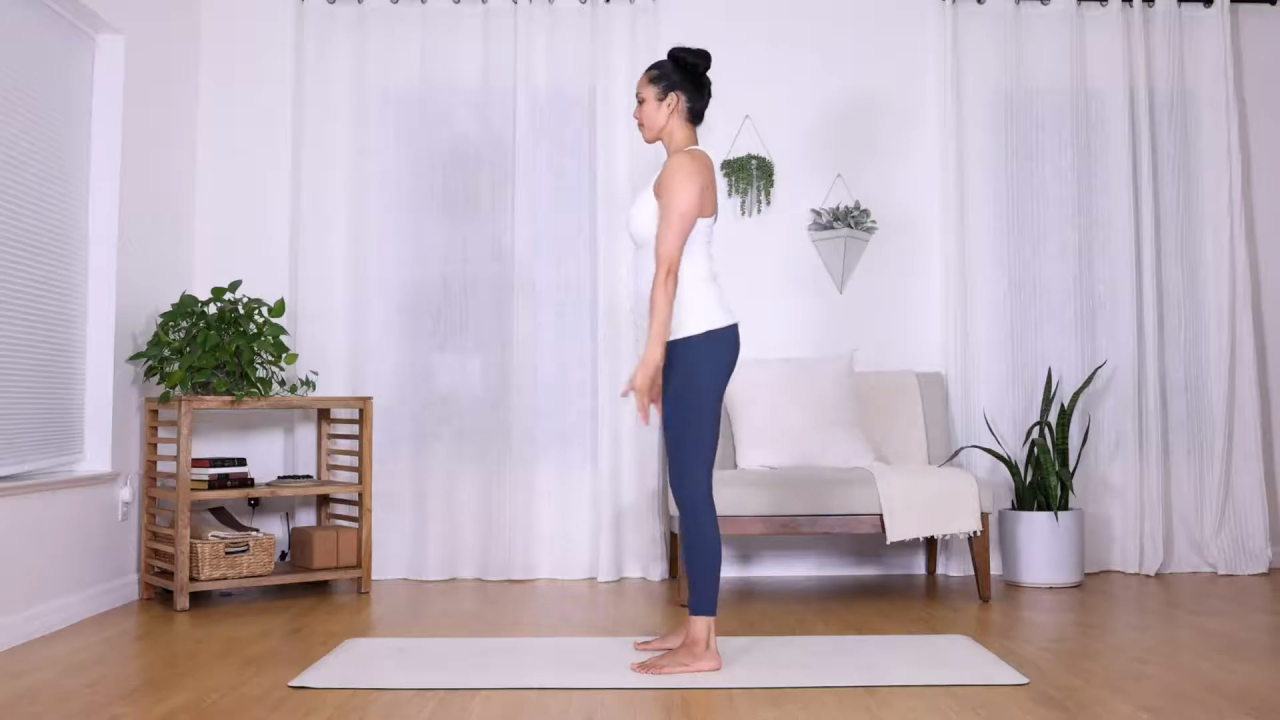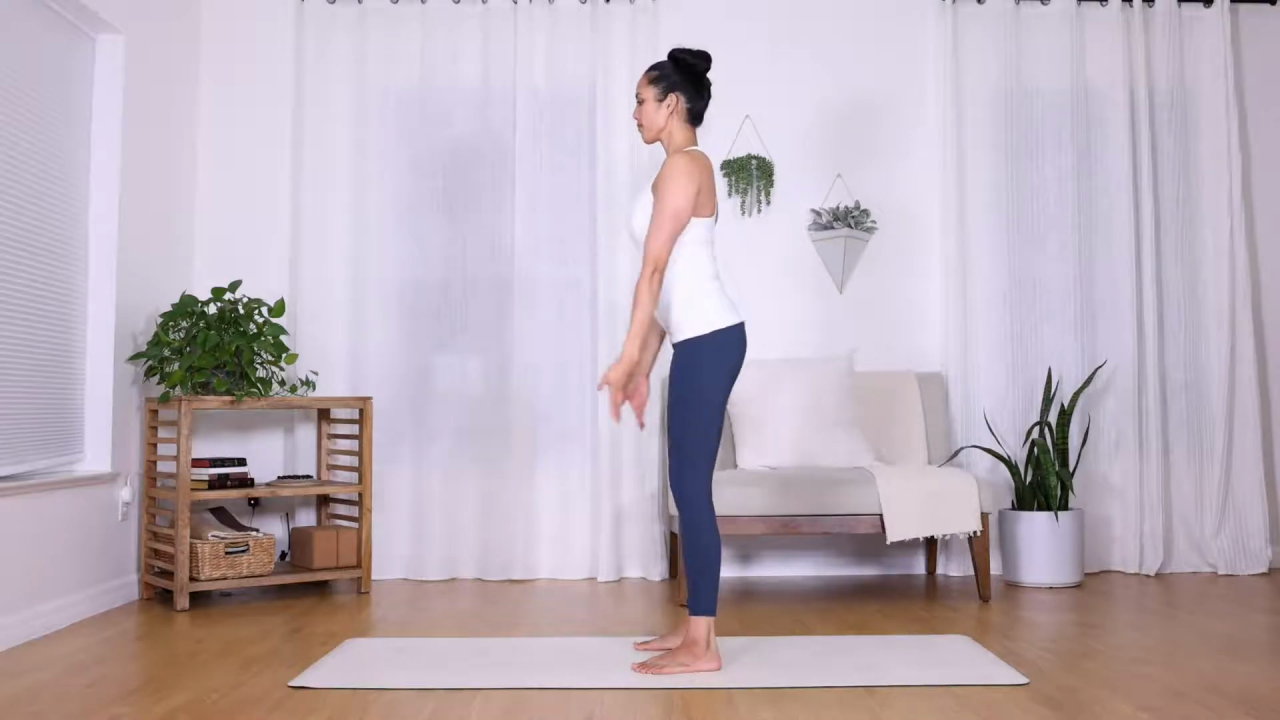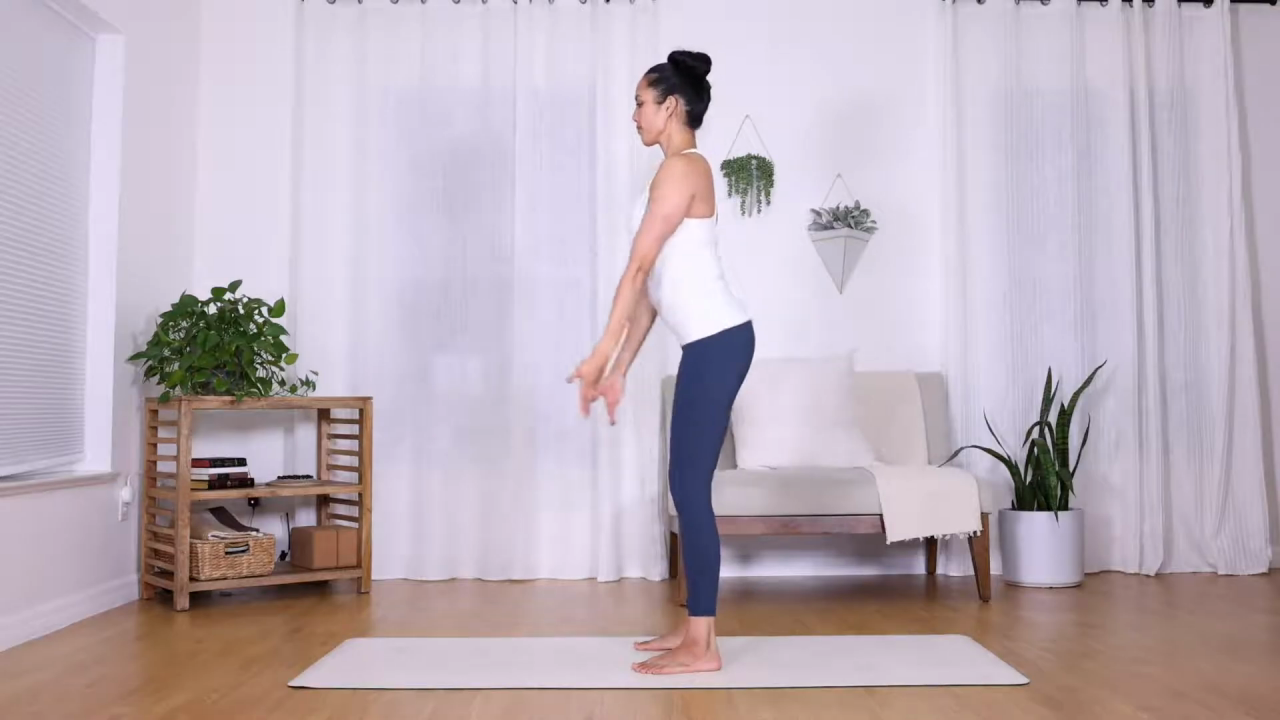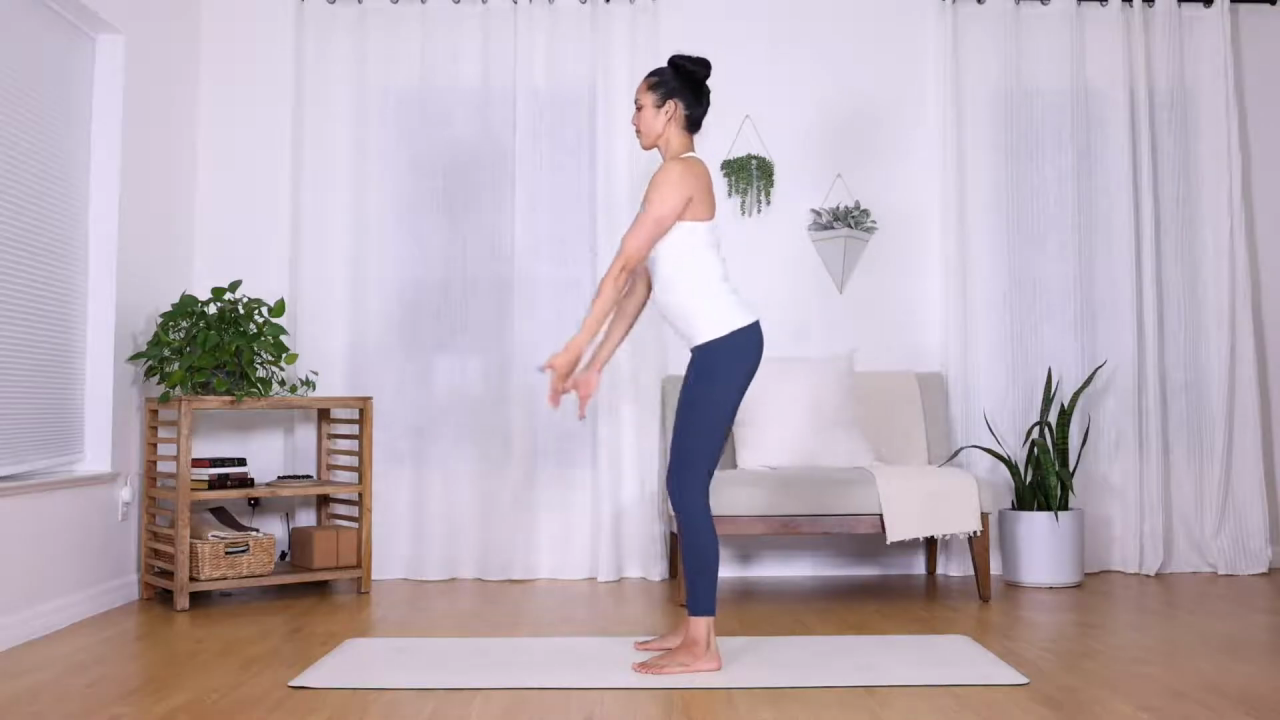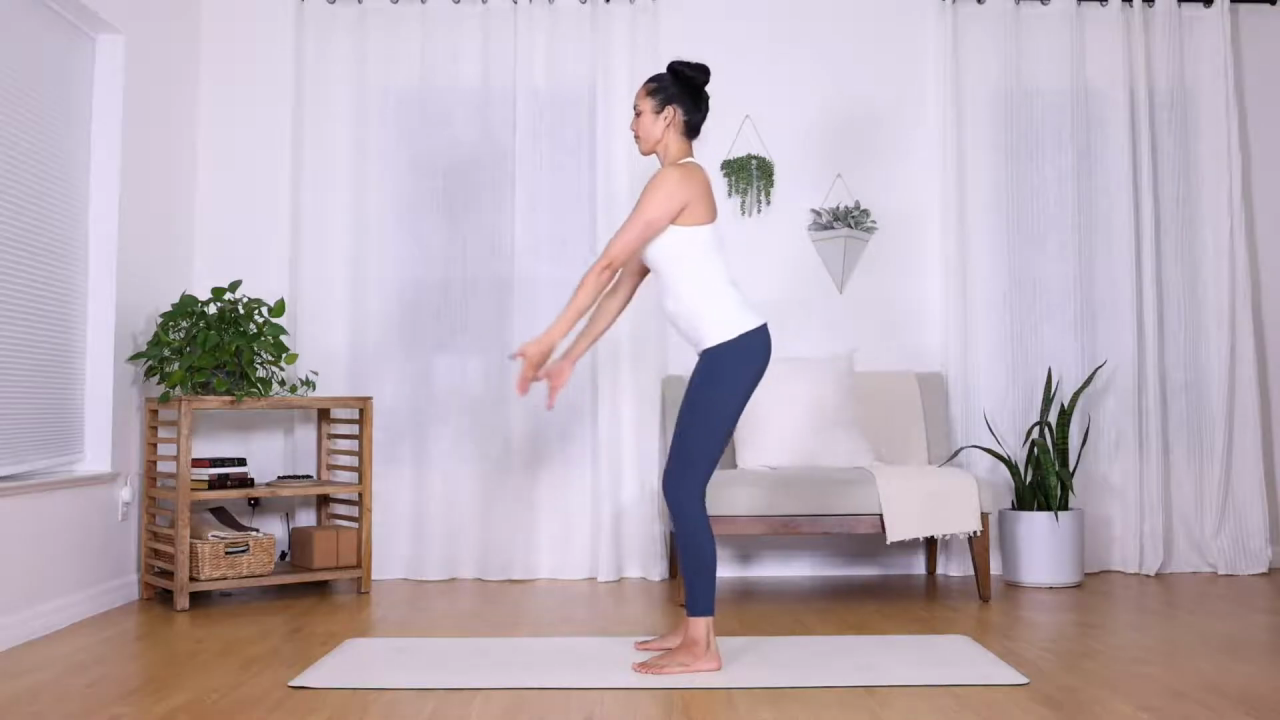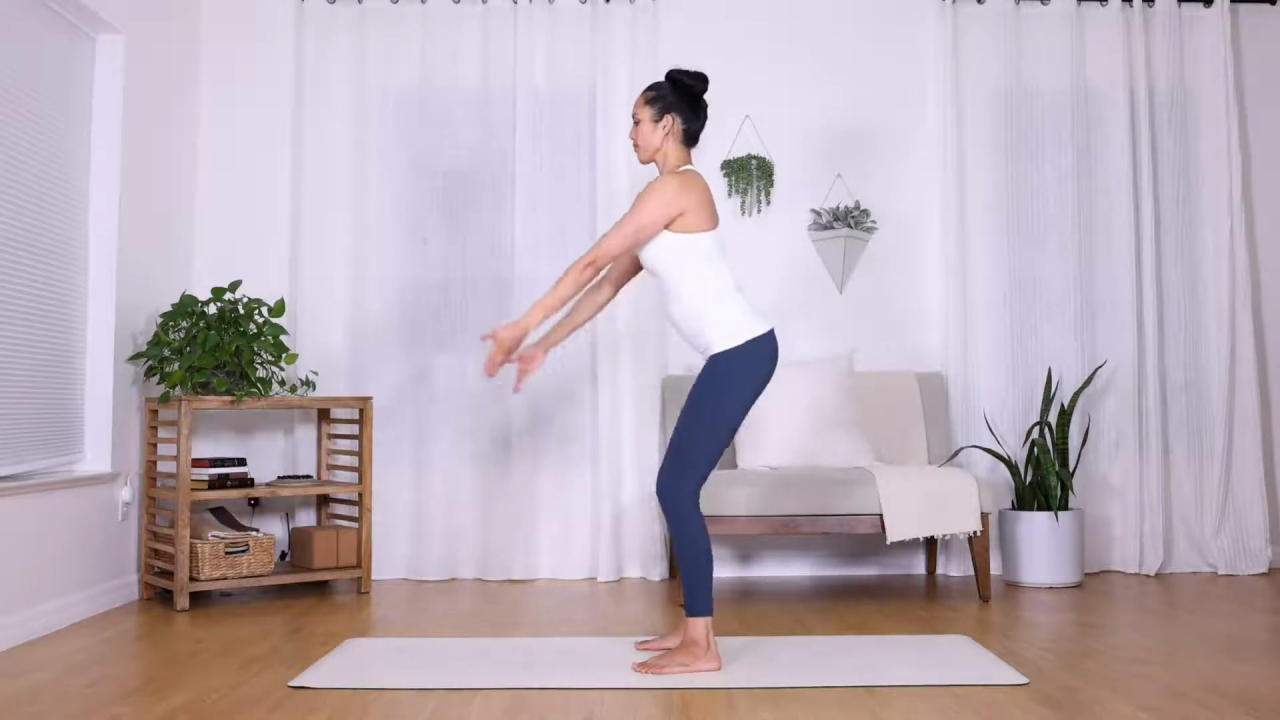
dt=0.1s
person 1, frame 1
left shoulder: (684, 164)
right shoulder: (682, 167)
left elbow: (668, 269)
left wrist: (651, 359)
right wrist: (655, 359)
left hip: (700, 342)
right hip: (694, 343)
left knee: (691, 490)
right knee: (687, 488)
left ankle: (702, 647)
right ankle: (695, 628)
person 1, frame 2
left shoulder: (682, 165)
right shoulder: (683, 168)
left elbow: (655, 268)
right elbow: (668, 277)
left wrist: (628, 357)
right wrist: (640, 360)
left hip: (706, 342)
right hip: (700, 341)
left knee: (691, 490)
right knee: (688, 489)
left ankle: (702, 647)
right ankle: (695, 629)
person 1, frame 3
left shoulder: (681, 168)
right shoulder: (681, 171)
left elbow: (640, 269)
right elbow: (652, 284)
left wrist: (599, 354)
right wrist: (617, 364)
left hip: (717, 343)
right hip: (711, 344)
left knee: (689, 488)
right knee: (687, 487)
left ankle: (702, 647)
right ankle: (695, 629)
person 1, frame 4
left shoulder: (677, 172)
right shoulder: (680, 175)
left elbow: (624, 267)
right elbow: (643, 283)
left wrist: (575, 346)
right wrist: (596, 361)
left hip: (724, 345)
right hip: (720, 345)
left knee: (687, 489)
right knee: (686, 488)
left ankle: (701, 646)
right ankle: (694, 629)
person 1, frame 5
left shoulder: (677, 177)
right shoulder: (679, 184)
left elbow: (610, 263)
right elbow: (624, 282)
left wrist: (546, 337)
right wrist: (569, 355)
left hip: (733, 349)
right hip: (728, 350)
left knee: (682, 489)
right knee: (681, 487)
left ankle: (702, 648)
right ankle: (695, 629)
person 1, frame 6
left shoulder: (675, 185)
right shoulder: (677, 191)
left elbow: (594, 262)
right elbow: (612, 279)
left wrist: (523, 325)
right wrist: (544, 344)
left hip: (740, 354)
right hip: (735, 353)
left knee: (677, 490)
right knee: (677, 489)
left ankle: (701, 647)
right ankle: (693, 629)
